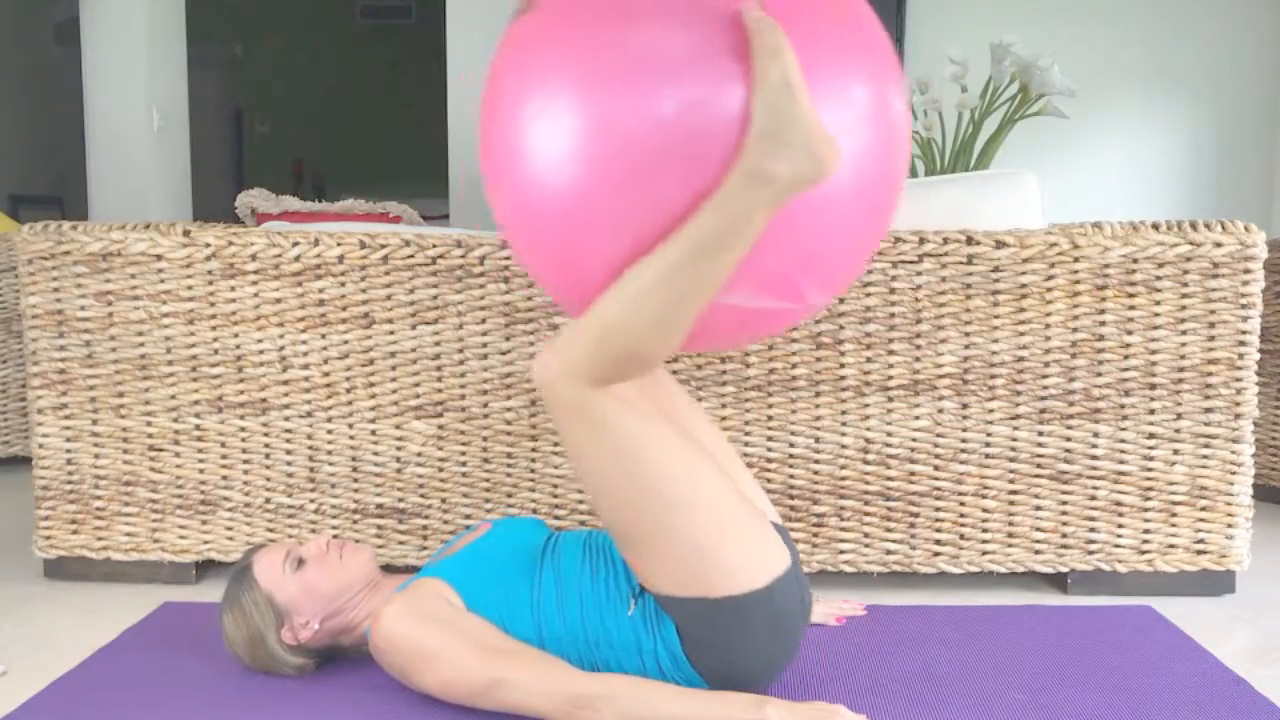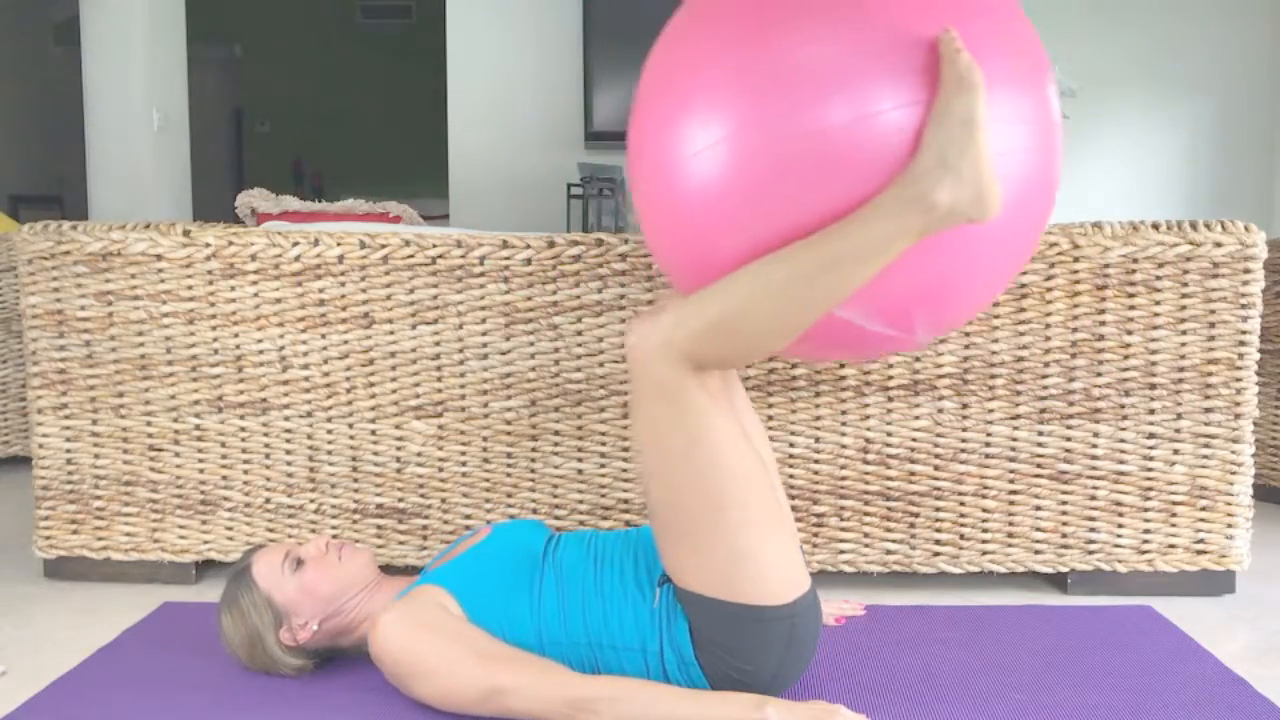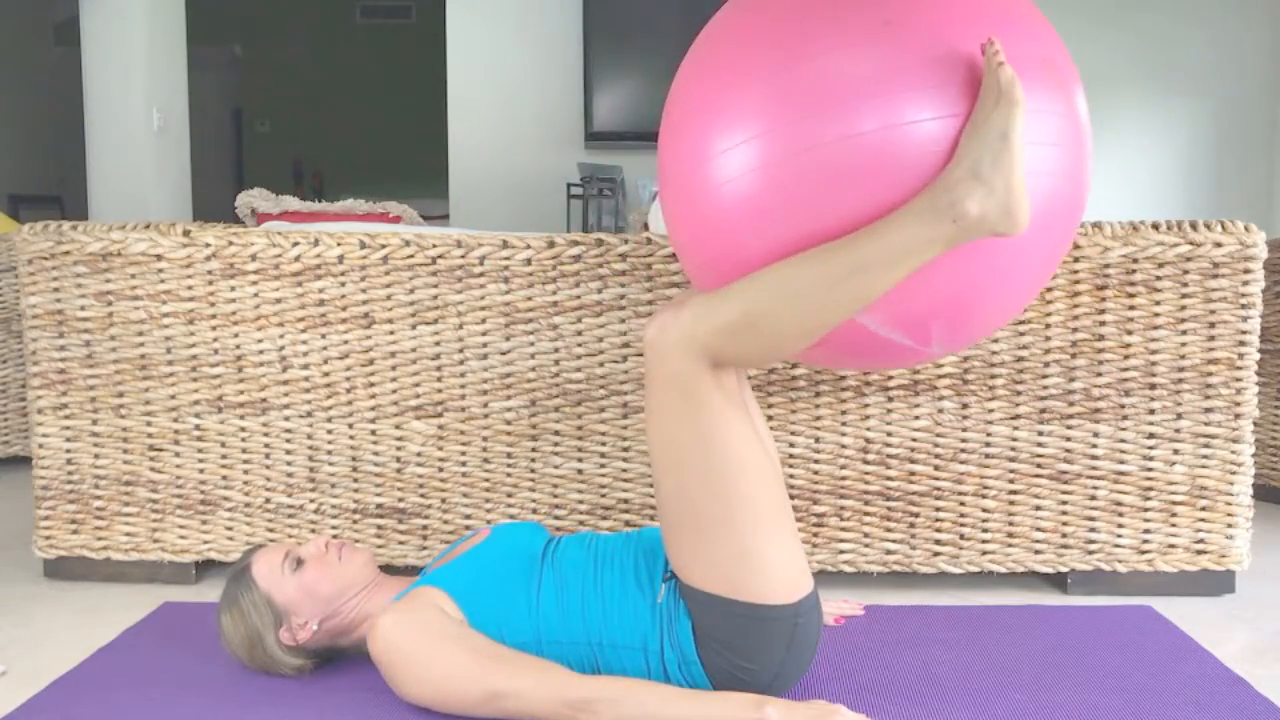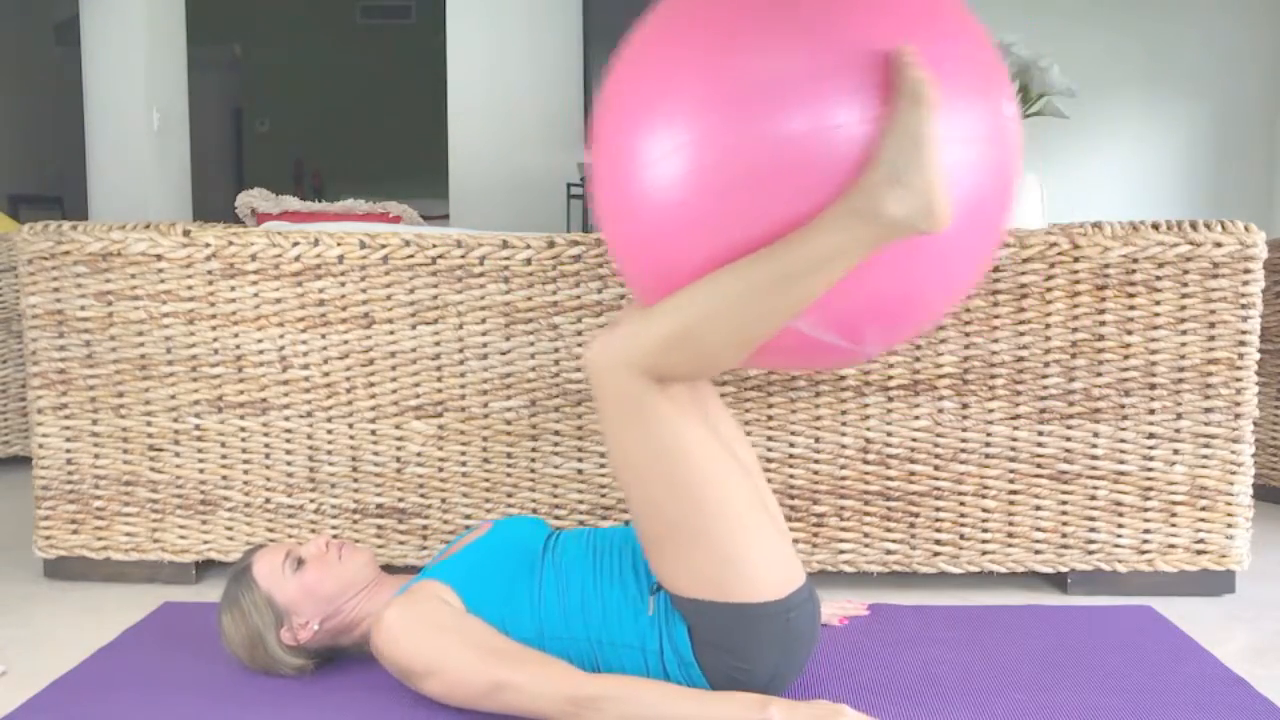
dt=0.5s
person 1, frame 1
left shoulder: (443, 583)
right shoulder: (402, 628)
left wrist: (772, 602)
left hip: (739, 601)
right hip: (727, 630)
left knee: (601, 360)
right knee: (573, 371)
right ankle: (772, 163)
person 1, frame 2
left shoulder: (447, 580)
right shoulder: (402, 635)
left wrist: (780, 594)
left hip: (741, 618)
right hip: (737, 640)
left knee: (685, 347)
right knee: (664, 344)
right ankle: (930, 192)
person 1, frame 3
left shoulder: (444, 581)
right shoulder: (403, 639)
left wrist: (783, 592)
left hip: (734, 610)
right hip: (733, 641)
left knee: (696, 336)
right knee: (684, 339)
right ankle: (957, 205)
person 1, frame 4
left shoulder: (453, 578)
right shoulder: (410, 633)
left wrist: (784, 603)
left hip: (748, 617)
right hip: (735, 642)
left knee: (646, 348)
right knee: (624, 355)
right ankle: (881, 205)
